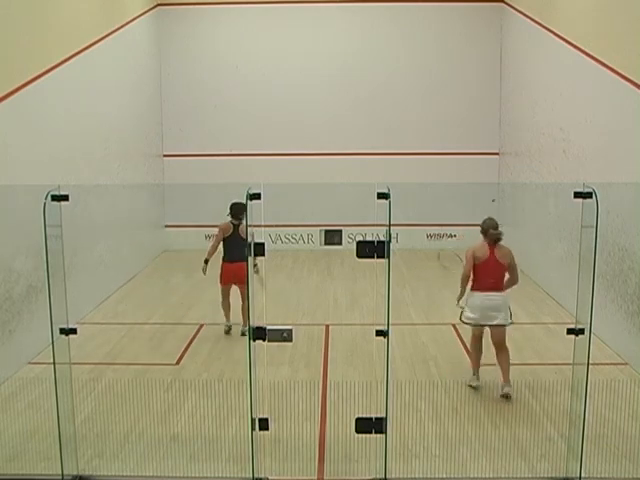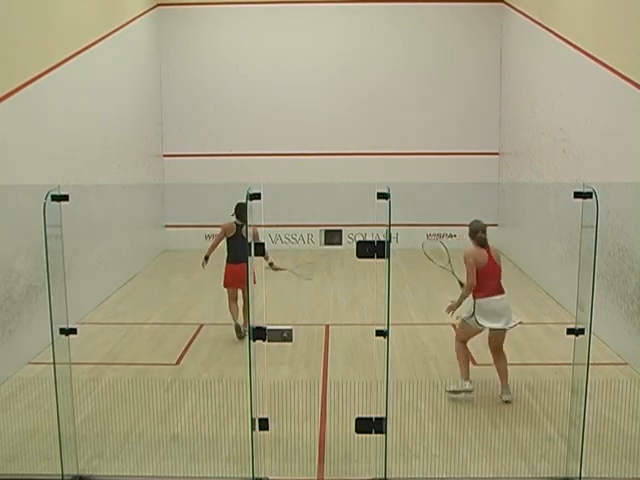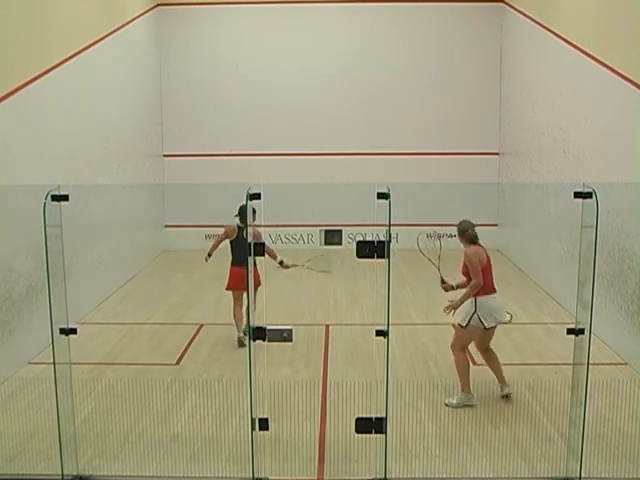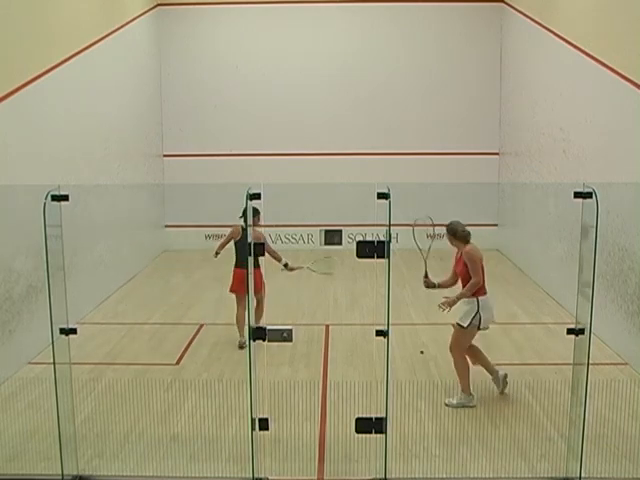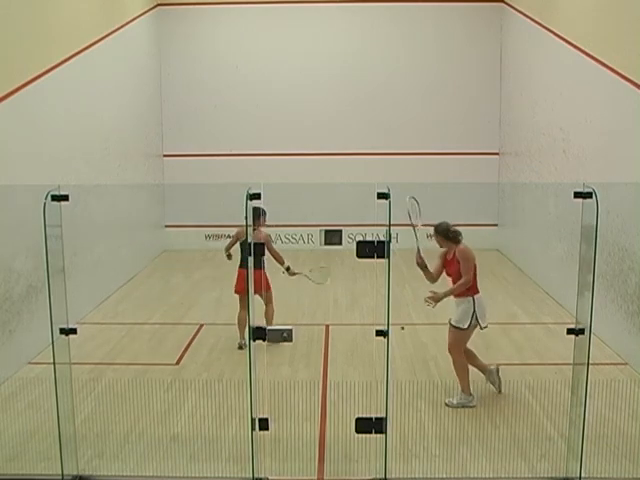
dt=0.1s
person 1, frame 1
left shoulder: (474, 249)
right shoulder: (507, 252)
left elbow: (465, 275)
right elbow: (514, 280)
left wrist: (462, 293)
left hip: (477, 300)
right hip: (498, 301)
left knee: (476, 337)
right knee: (500, 346)
left ankle: (475, 377)
right ankle: (506, 384)
person 1, frame 2
left shoulder: (470, 254)
right shoulder: (494, 252)
left elbow: (473, 283)
left wrist: (458, 302)
left hip: (482, 306)
right hip: (501, 304)
left knee: (460, 339)
right knee: (496, 349)
left ankle: (465, 382)
right ankle: (505, 391)
person 1, frame 3
left shoulder: (470, 253)
right shoulder: (480, 249)
left elbow: (477, 283)
left wrist: (458, 302)
right wrist: (453, 286)
left hip: (480, 306)
right hip: (492, 302)
left knee: (457, 347)
right knee: (483, 347)
left ankle: (466, 395)
right ankle: (504, 386)
person 1, frame 4
left shoulder: (470, 251)
right shoulder: (459, 253)
left elbow: (477, 281)
right elbow: (452, 281)
left wrist: (456, 299)
right wrist: (434, 285)
left hip: (476, 305)
right hip: (474, 304)
left knee: (455, 348)
right knee: (464, 346)
left ankle: (467, 396)
right ankle: (496, 374)
person 1, frame 5
left shoulder: (462, 250)
right shoulder: (444, 255)
left elbow: (467, 280)
right elbow: (433, 278)
left wrist: (442, 295)
right wrist: (423, 266)
left hip: (470, 304)
right hip: (464, 303)
left knee: (455, 349)
right knee: (457, 347)
left ankle: (466, 396)
right ankle: (488, 371)
person 2, frame 1
left shoulder: (224, 227)
right shoulder: (247, 229)
left elbow: (214, 245)
left wrist: (206, 261)
right wrist: (254, 264)
left hip: (227, 266)
right hip: (242, 266)
left knee: (225, 297)
right knee: (245, 299)
left ankle: (227, 323)
right ankle: (245, 327)
person 2, frame 2
left shoulder: (226, 227)
right shoulder: (252, 230)
left elbow: (214, 243)
left wrist: (206, 258)
right wrist: (270, 263)
left hip: (231, 267)
right hip: (245, 268)
left knee: (232, 300)
right knee: (246, 300)
left ankle: (237, 324)
right ankle: (244, 327)
person 2, frame 3
left shoulder: (230, 229)
right shoulder: (255, 232)
left elbow: (216, 242)
right elbow: (267, 250)
left wrist: (209, 254)
right wrist: (281, 262)
left hip: (235, 270)
right hip: (250, 270)
left knee: (237, 305)
right knee: (252, 301)
left ankle: (240, 333)
right ankle: (247, 328)
person 2, frame 4
left shoulder: (235, 230)
right shoulder: (258, 234)
left elbow: (222, 244)
right elbow: (271, 252)
left wrist: (216, 252)
right wrist: (286, 265)
left hip: (238, 272)
right hip: (254, 272)
left knee: (241, 307)
right knee: (260, 301)
left ankle: (241, 339)
person 2, frame 5
left shoulder: (241, 232)
right shoulder: (263, 235)
left elbow: (228, 246)
right elbow: (275, 254)
left wrist: (227, 254)
right wrist: (288, 268)
left hip: (243, 273)
right hip: (258, 274)
left knee: (243, 308)
right knee: (269, 304)
left ankle: (242, 340)
